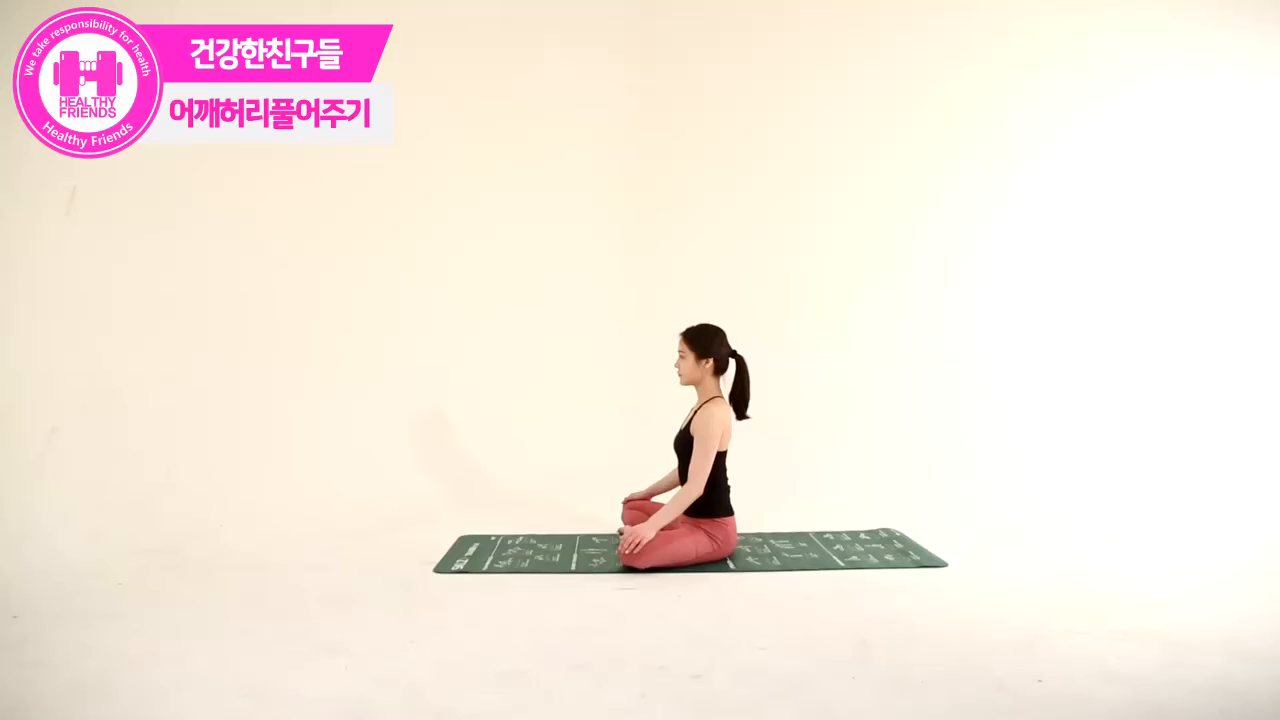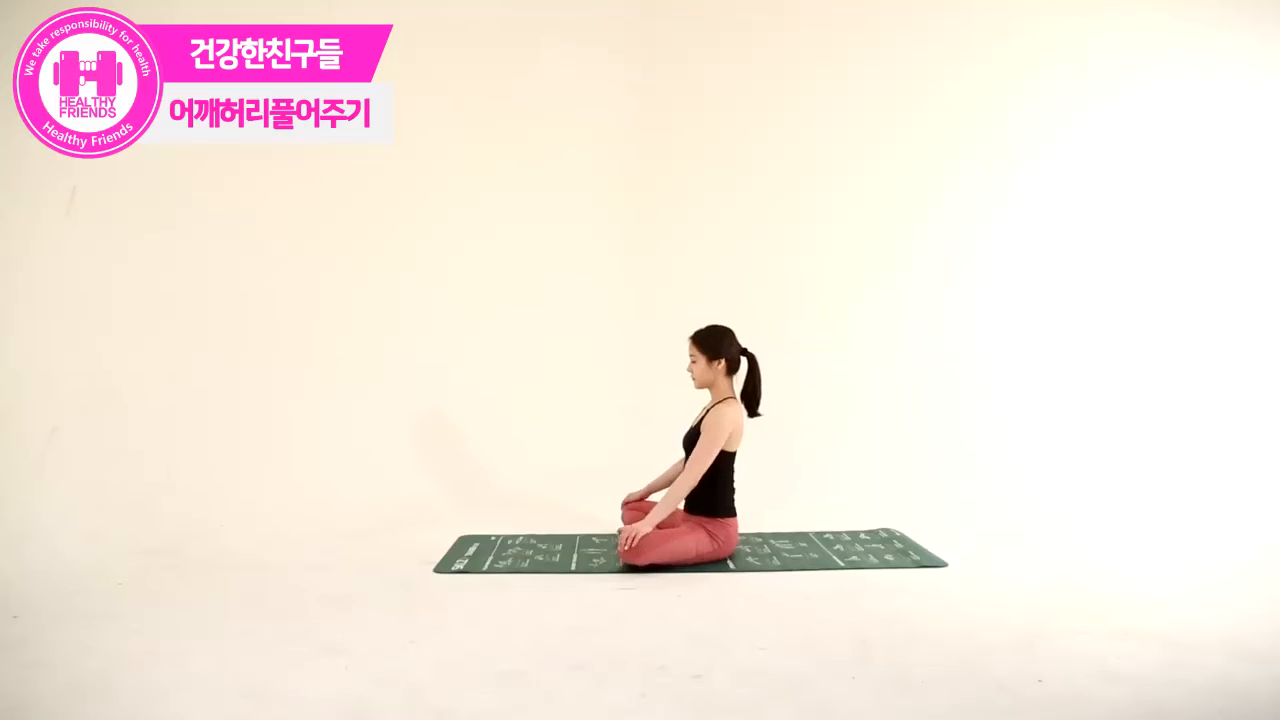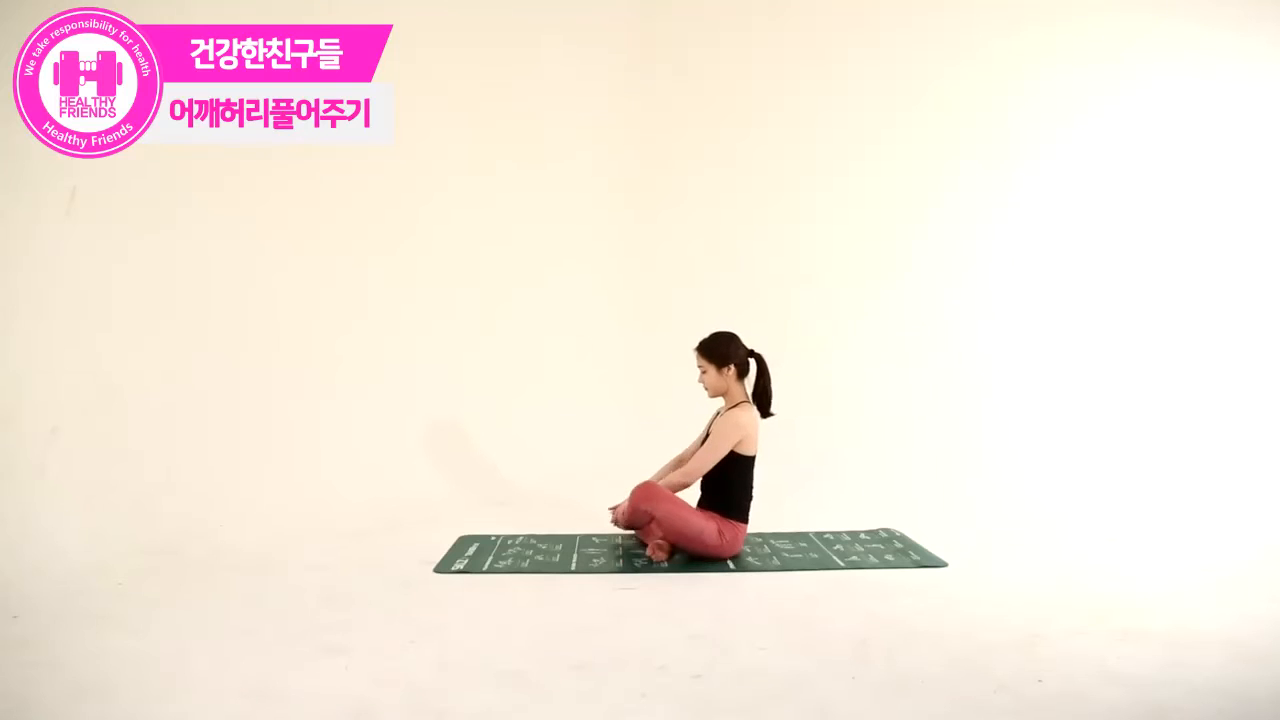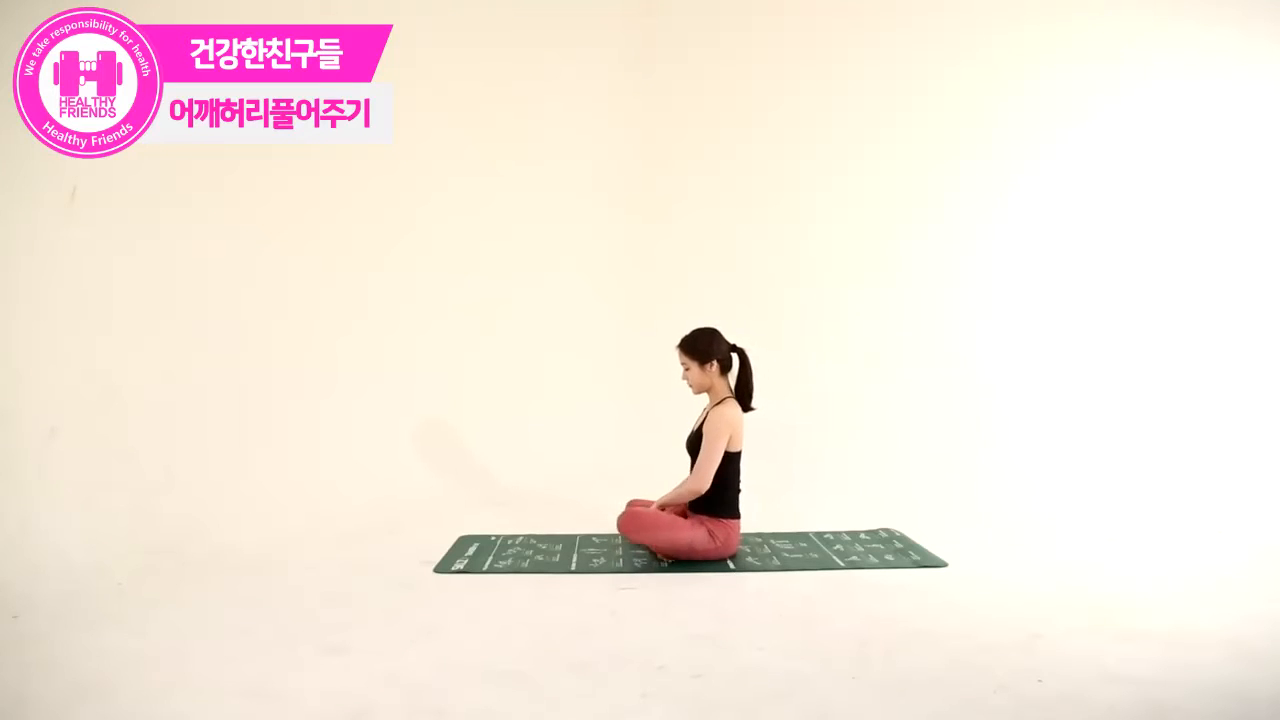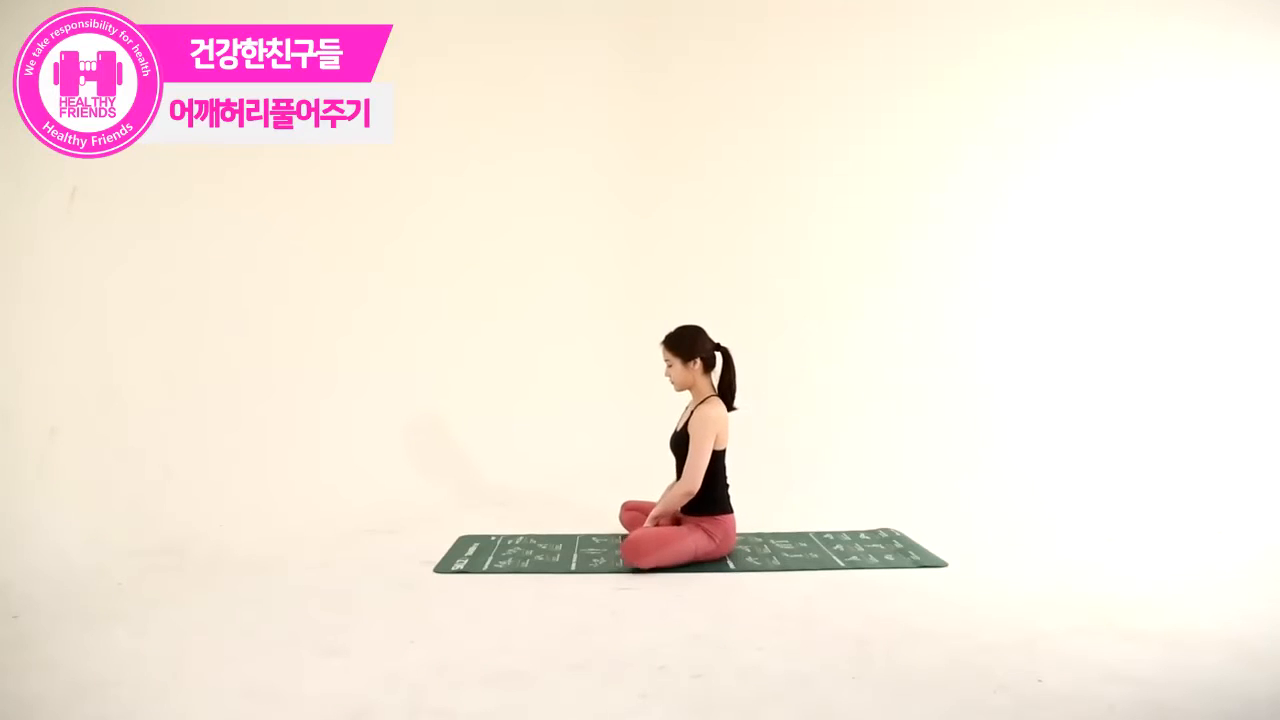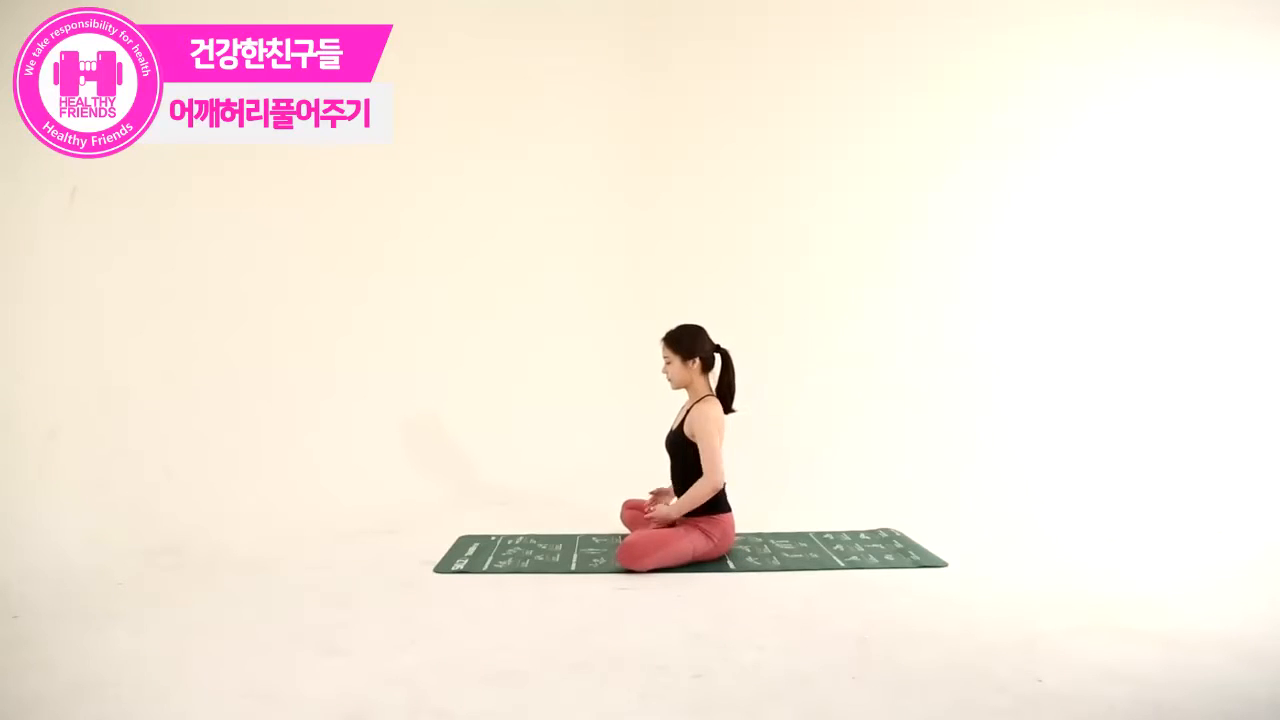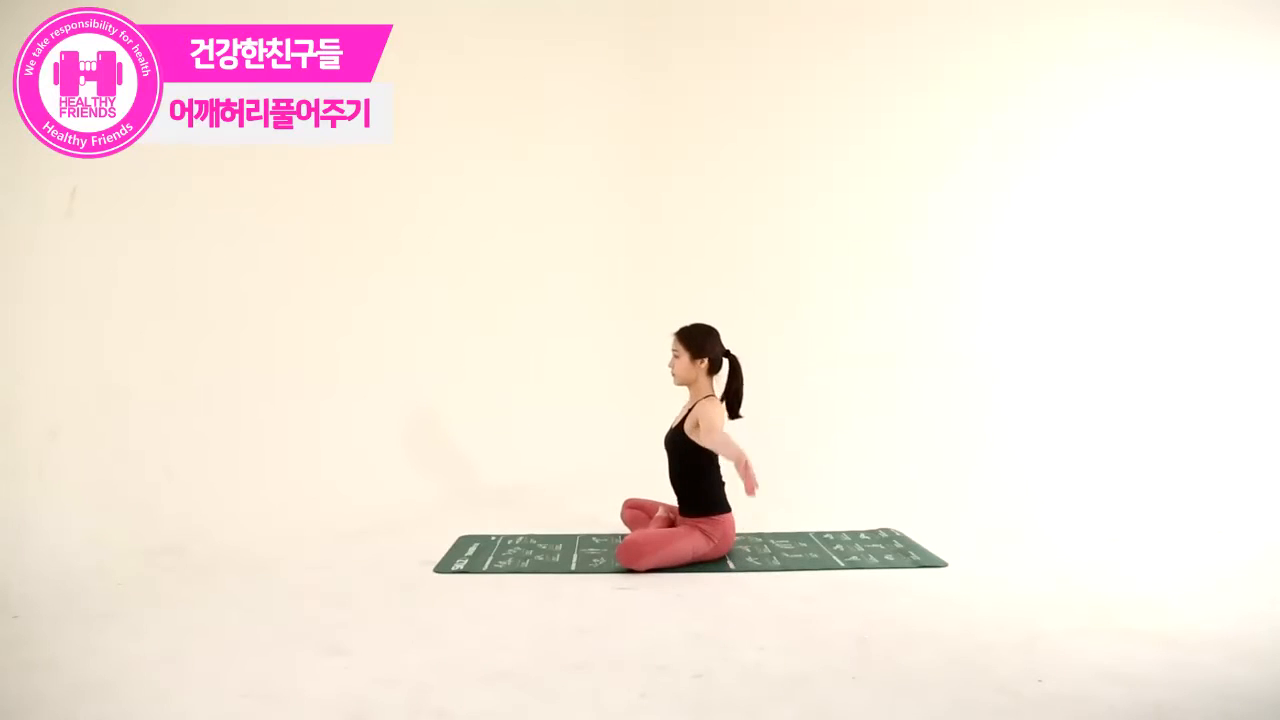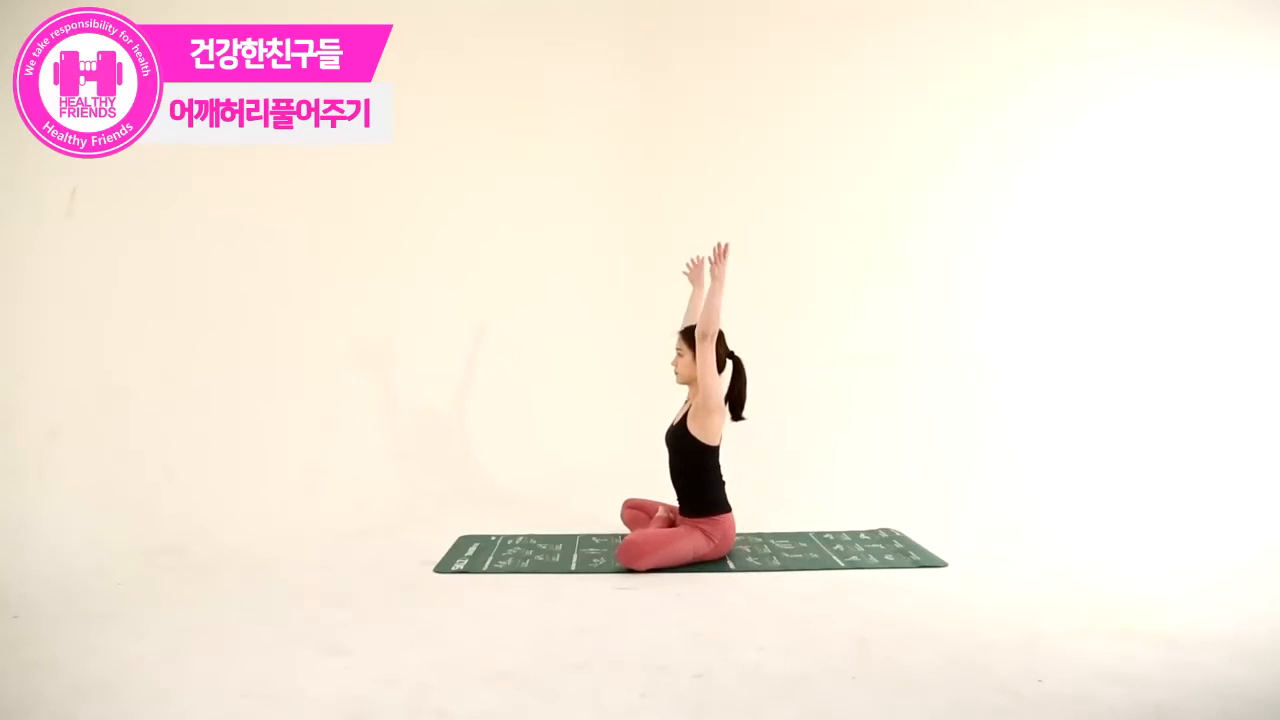
dt=0.5s
person 1, frame 1
left shoulder: (713, 413)
right shoulder: (704, 408)
left elbow: (696, 485)
left wrist: (652, 526)
right wrist: (648, 492)
left hip: (712, 531)
right hip: (695, 520)
left knee: (631, 552)
right knee: (632, 509)
person 1, frame 2
left shoulder: (724, 413)
right shoulder: (716, 408)
left elbow: (690, 478)
right elbow: (686, 463)
left wrist: (649, 523)
right wrist: (645, 492)
left hip: (715, 532)
right hip: (697, 520)
left knee: (631, 548)
right knee: (633, 511)
person 1, frame 3
left shoulder: (738, 418)
right shoulder: (726, 413)
left elbow: (687, 476)
right elbow: (683, 459)
left wrist: (634, 500)
right wrist: (633, 502)
left hip: (723, 532)
right hip: (709, 522)
left knee: (644, 495)
right knee: (638, 510)
person 1, frame 4
left shoulder: (723, 414)
right shoulder: (717, 408)
left elbow: (699, 484)
left wrist: (662, 502)
right wrist: (668, 503)
left hip: (716, 531)
right hip: (701, 519)
left knee: (630, 522)
right knee: (634, 508)
person 1, frame 5
left shoulder: (709, 413)
right shoulder: (697, 407)
left elbow: (690, 485)
left wrist: (656, 513)
right wrist: (661, 509)
left hip: (712, 529)
right hip: (693, 517)
left knee: (633, 550)
right knee: (629, 510)
person 1, frame 6
left shoulder: (705, 411)
right shoulder: (693, 406)
left elbow: (715, 478)
left wrist: (672, 511)
right wrist: (672, 493)
left hip: (710, 527)
right hip: (694, 517)
left knee: (630, 553)
right knee: (631, 508)
person 1, frame 7
left shoulder: (708, 409)
right shoulder: (695, 404)
left elbow: (715, 437)
left wrist: (738, 457)
left hip: (710, 528)
right hip: (691, 516)
left knee: (629, 552)
right knee: (631, 508)
person 1, frame 8
left shoulder: (710, 404)
right shoulder: (695, 399)
left elbow: (706, 337)
right elbow: (694, 333)
left wrist: (718, 282)
right wrist: (697, 289)
left hip: (711, 529)
right hip: (692, 517)
left knee: (630, 553)
right knee: (631, 508)
